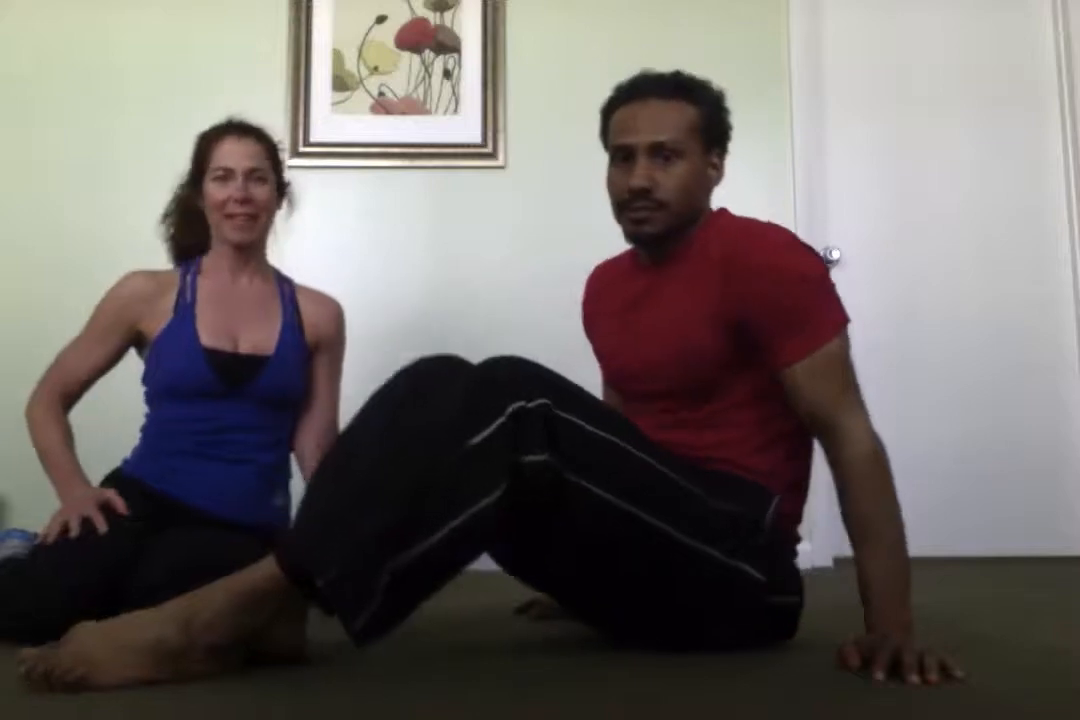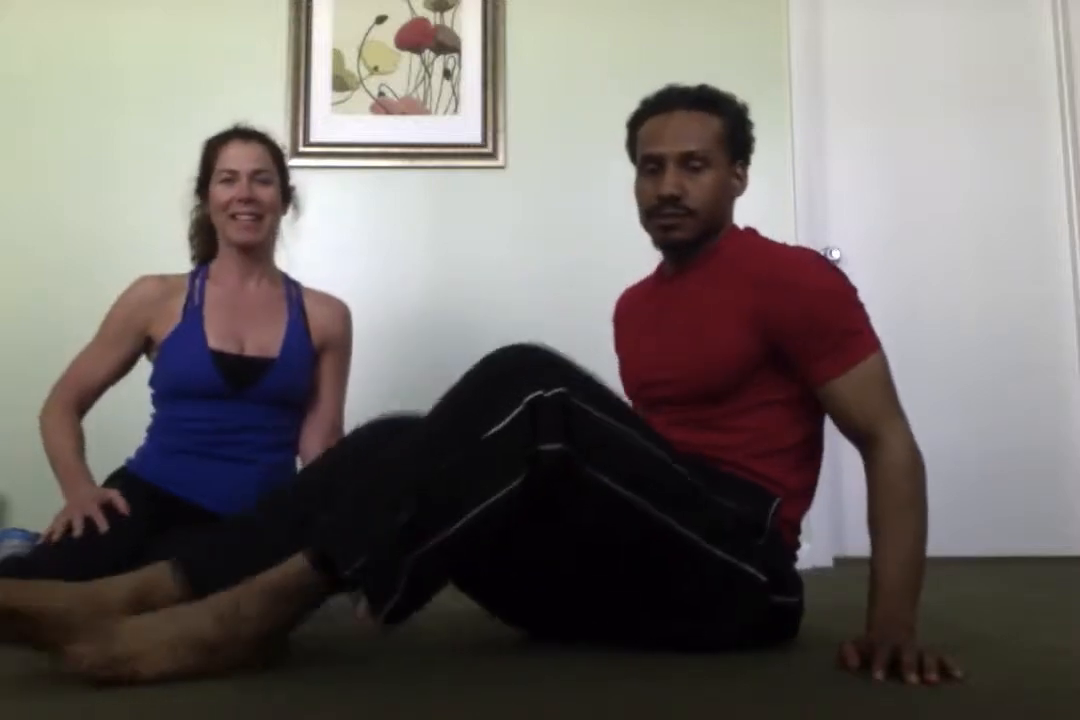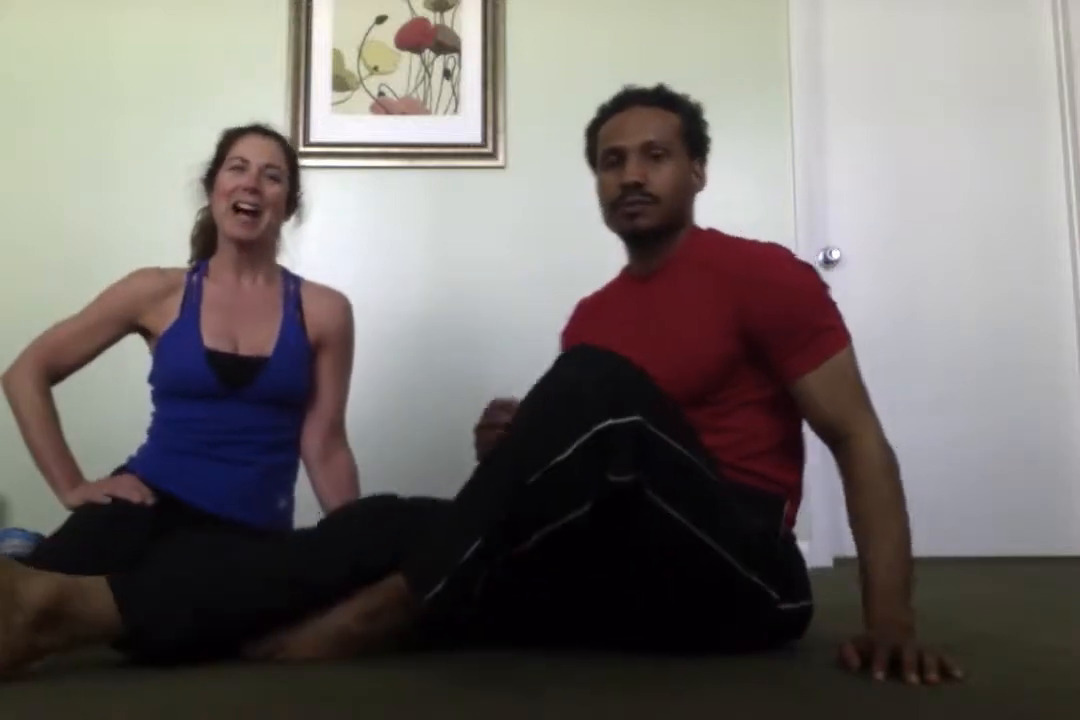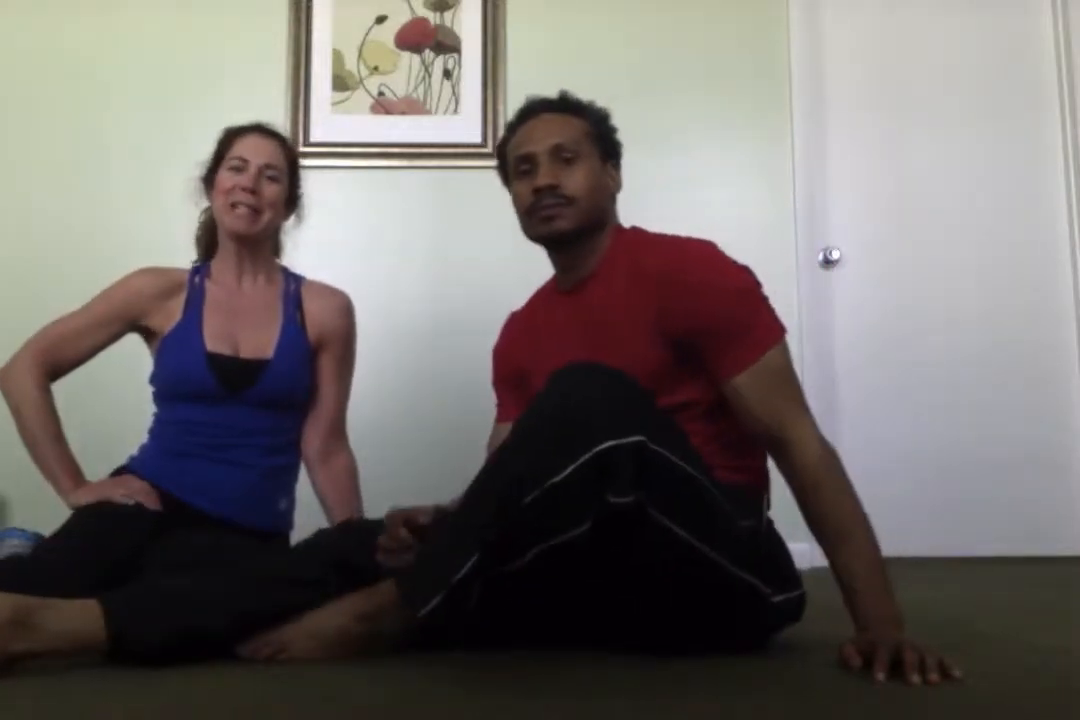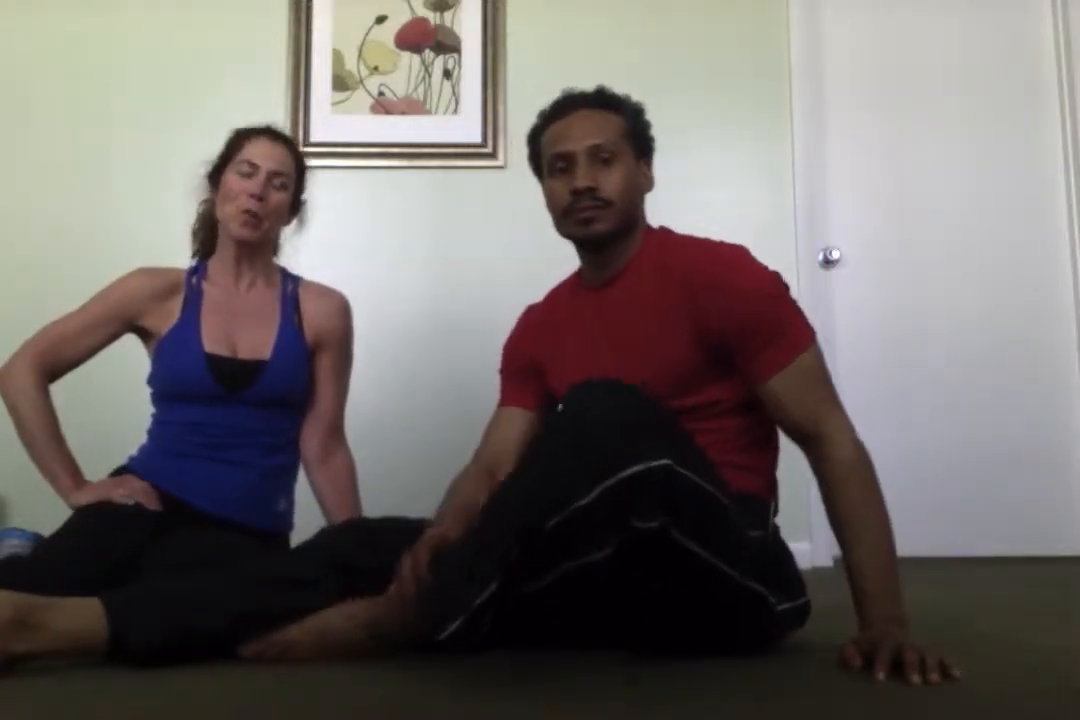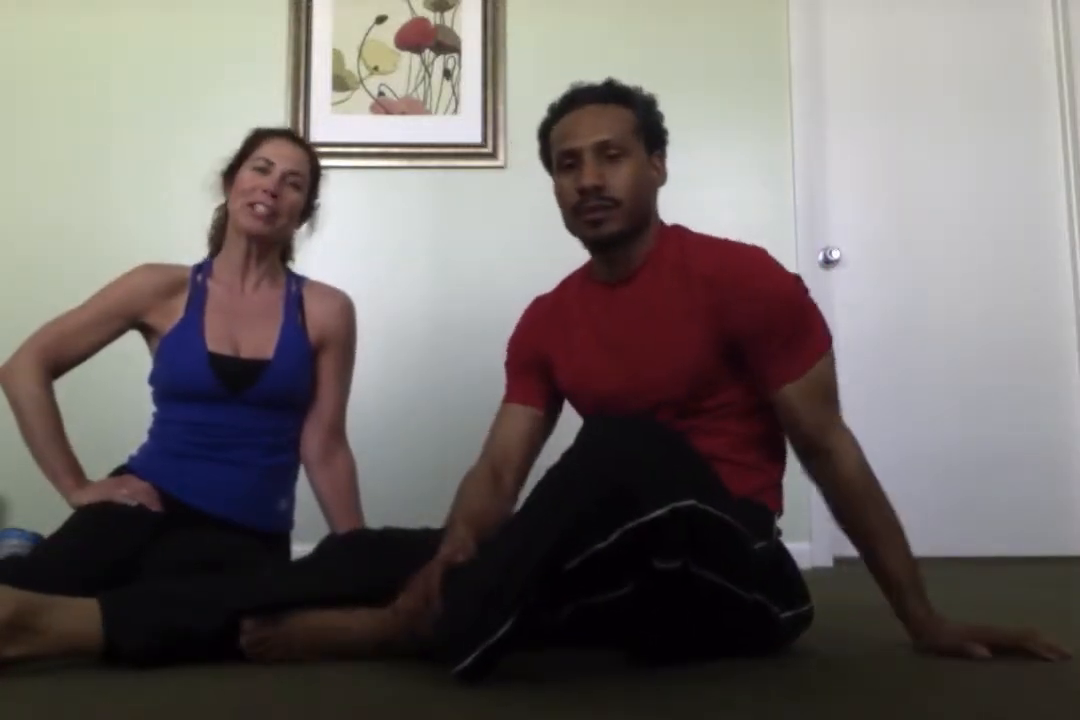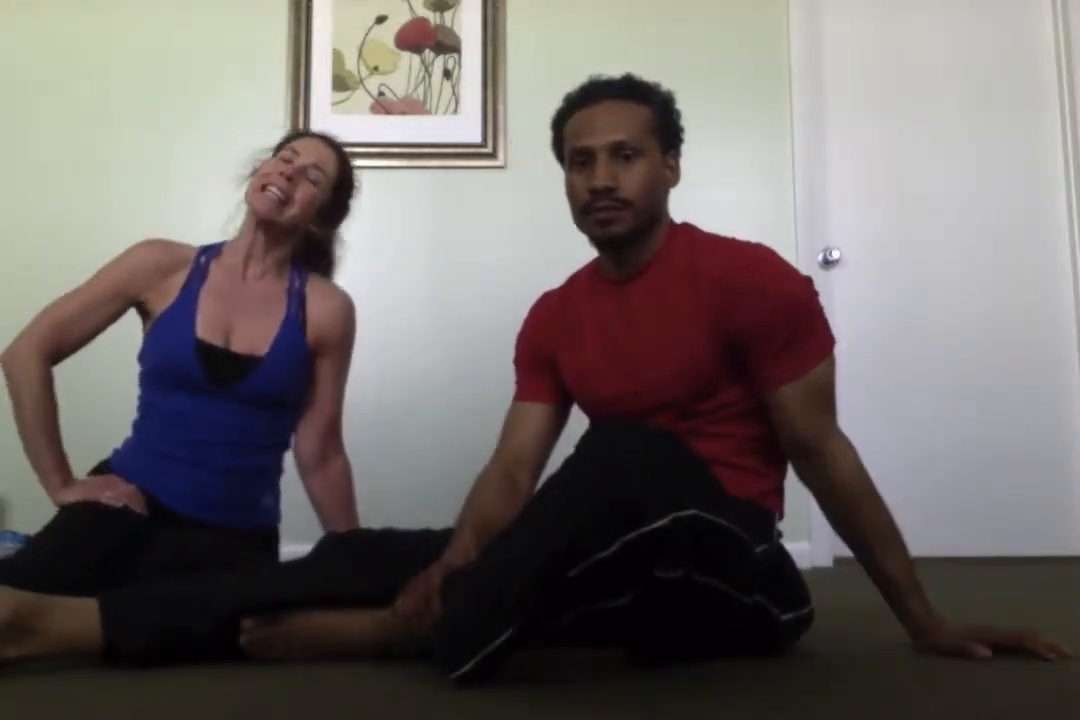
dt=0.5s
person 1, frame 1
left shoulder: (762, 261)
right shoulder: (605, 288)
left elbow: (848, 433)
left wrist: (889, 622)
right wrist: (573, 563)
left hip: (732, 567)
right hip: (636, 566)
left knee: (515, 399)
right knee: (439, 387)
left ankle: (223, 616)
right ankle: (273, 603)
person 1, frame 2
left shoulder: (791, 279)
right shoulder: (634, 306)
left elbow: (889, 442)
left wrist: (891, 622)
right wrist: (516, 465)
left hip: (731, 571)
right hip: (628, 569)
left knee: (525, 381)
right knee: (402, 444)
left ankle: (254, 610)
right ankle: (135, 593)
person 1, frame 3
left shoulder: (762, 275)
right shoulder: (594, 314)
left elbow: (859, 440)
left wrist: (890, 620)
right wrist: (521, 463)
left hip: (736, 573)
right hip: (619, 569)
left knee: (598, 385)
right knee: (384, 522)
left ankle: (388, 610)
person 1, frame 4
left shoulder: (689, 273)
right shoulder: (522, 334)
left elbow: (797, 442)
right elbow: (513, 483)
left wrist: (880, 624)
right wrist: (442, 529)
left hip: (723, 570)
right hip: (605, 573)
left knee: (591, 399)
right knee: (366, 544)
left ankle: (390, 613)
person 1, frame 5
left shoulder: (718, 277)
right shoulder: (540, 329)
left elbow: (831, 441)
right elbow: (492, 474)
left wrist: (884, 622)
right wrist: (434, 548)
left hip: (731, 573)
right hip: (611, 573)
left knee: (611, 412)
right knee: (370, 543)
left ankle: (396, 624)
person 1, frame 6
left shoulder: (739, 279)
right shoulder: (545, 323)
left elbow: (829, 450)
right elbow: (497, 477)
left wrist: (923, 621)
right wrist: (449, 559)
left hip: (735, 570)
right hip: (617, 572)
left knee: (630, 443)
right knee: (372, 556)
left ankle: (411, 634)
person 1, frame 7
left shoulder: (750, 280)
right shoulder: (554, 319)
left elbow: (823, 454)
right elbow: (512, 474)
left wrist: (925, 622)
right wrist: (451, 565)
left hip: (735, 573)
right hip: (620, 571)
left knee: (631, 453)
right knee: (374, 554)
left ankle: (410, 636)
person 2, frame 1
left shoulder: (317, 313)
right shoulder: (147, 295)
left elbow: (316, 444)
right elbow: (47, 400)
right wrist: (74, 490)
left hip: (245, 528)
right hip: (143, 501)
person 2, frame 2
left shoulder: (324, 317)
right shoulder: (158, 299)
left elbow: (321, 444)
right elbow: (62, 405)
right wrist: (79, 489)
right hip: (147, 500)
person 2, frame 3
left shoulder: (323, 311)
right shoulder: (158, 292)
left elbow: (324, 447)
right wrist: (71, 486)
left hip: (250, 529)
right hip: (148, 500)
person 2, frame 4
left shoulder: (324, 310)
right shoulder: (160, 292)
left elbow: (325, 448)
right wrist: (75, 487)
left hip: (249, 533)
right hip: (150, 502)
person 2, frame 5
left shoulder: (322, 310)
right shoulder: (158, 292)
left elbow: (323, 448)
right wrist: (75, 488)
left hip: (248, 533)
right hip: (150, 503)
person 2, frame 6
left shoulder: (326, 311)
right shoulder: (161, 289)
left elbow: (324, 449)
right wrist: (76, 487)
left hip: (250, 533)
right hip: (152, 503)
person 2, frame 7
left shoulder: (326, 310)
right shoulder: (162, 266)
left elbow: (319, 453)
right wrist: (62, 484)
left hip: (235, 533)
right hip: (129, 501)
